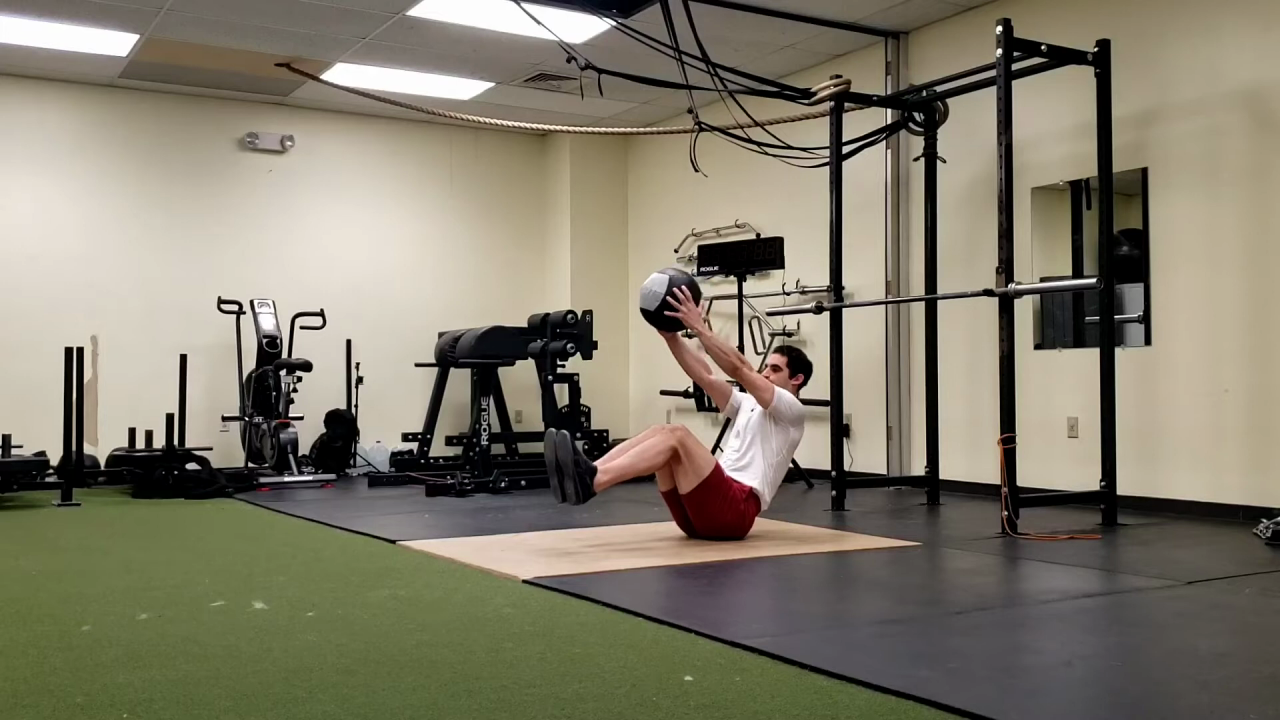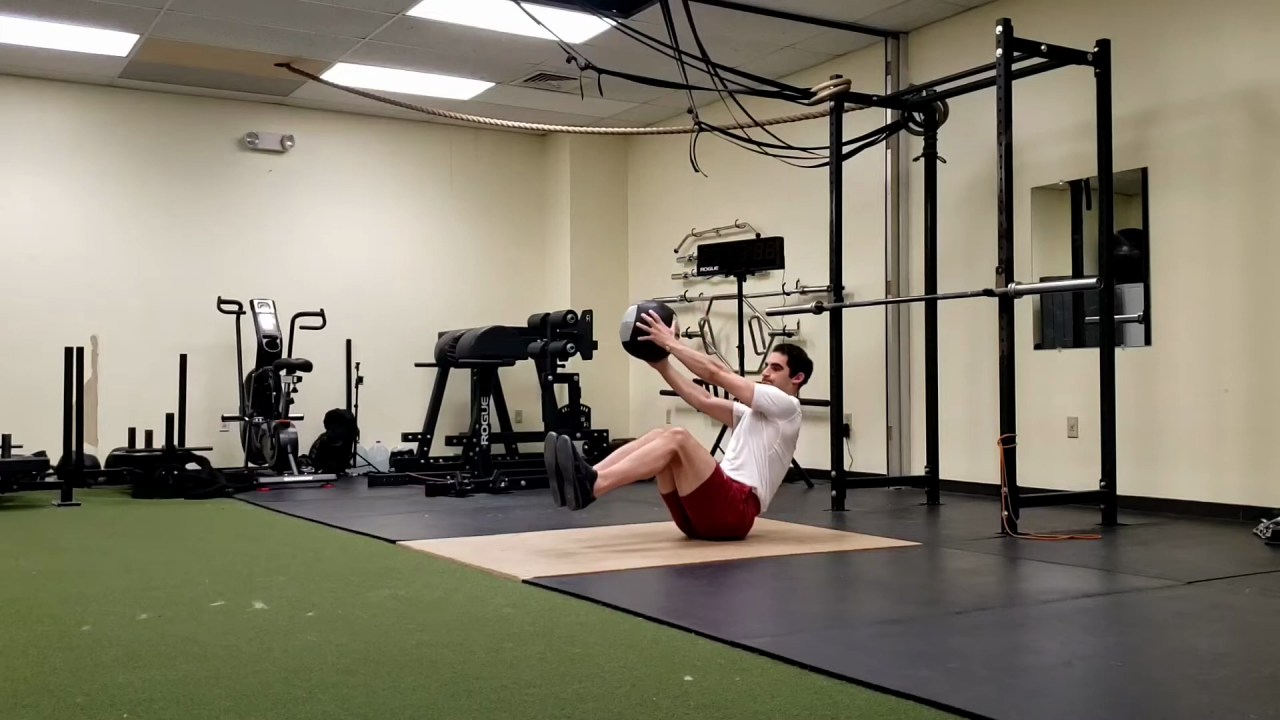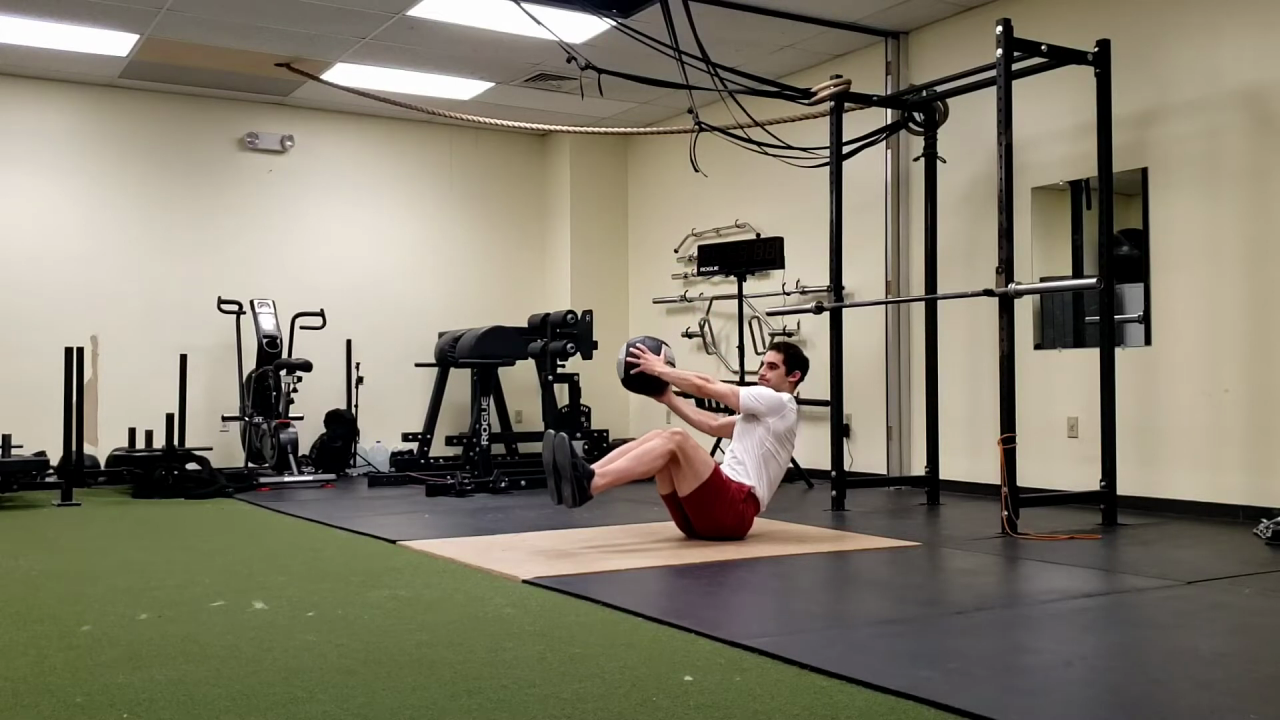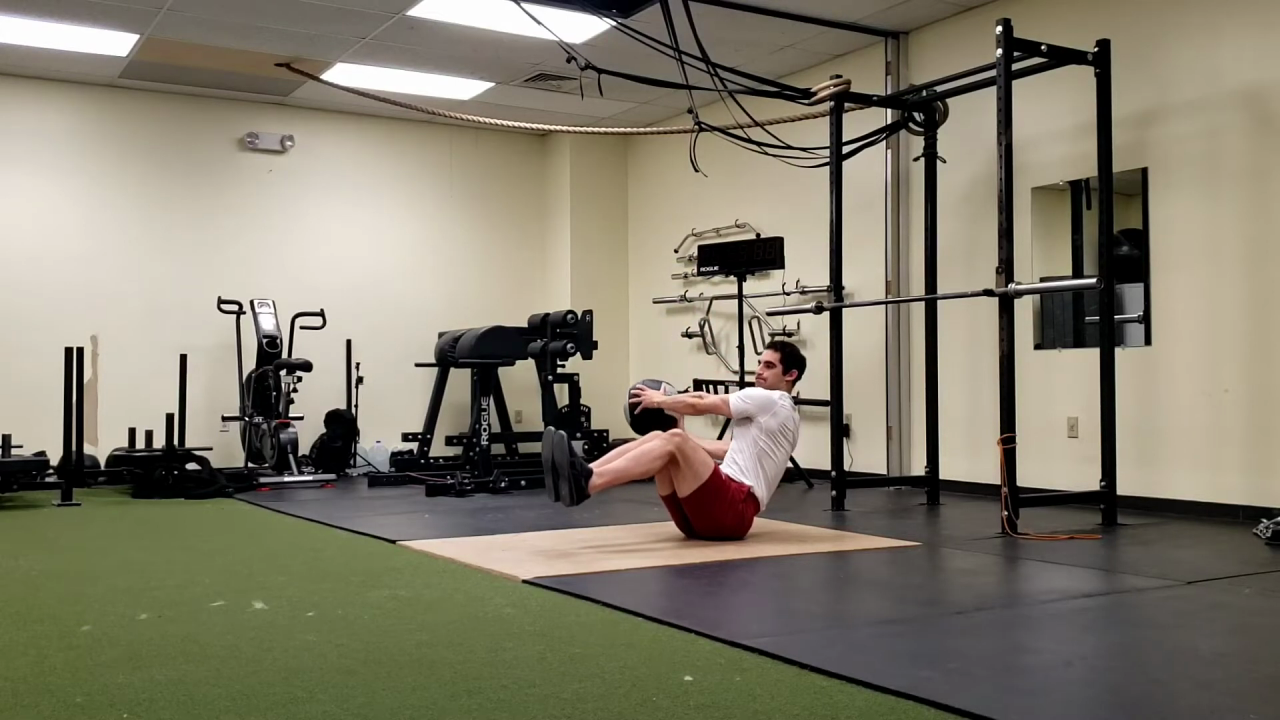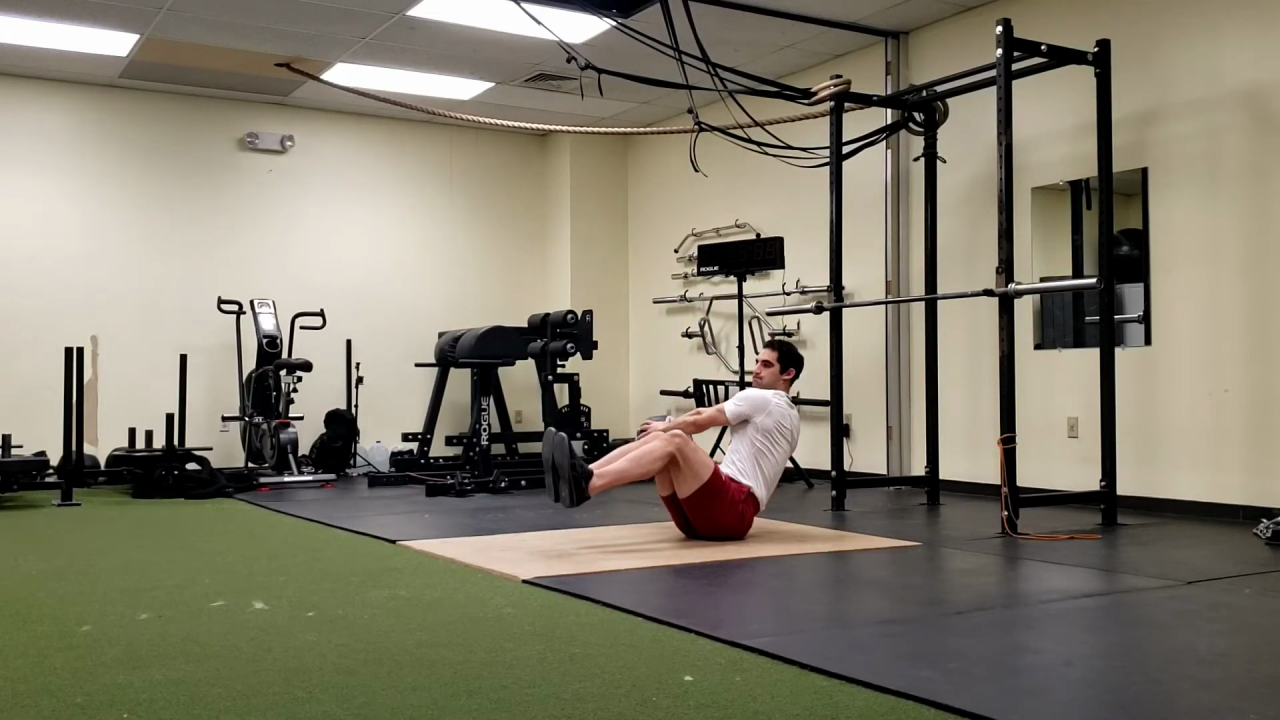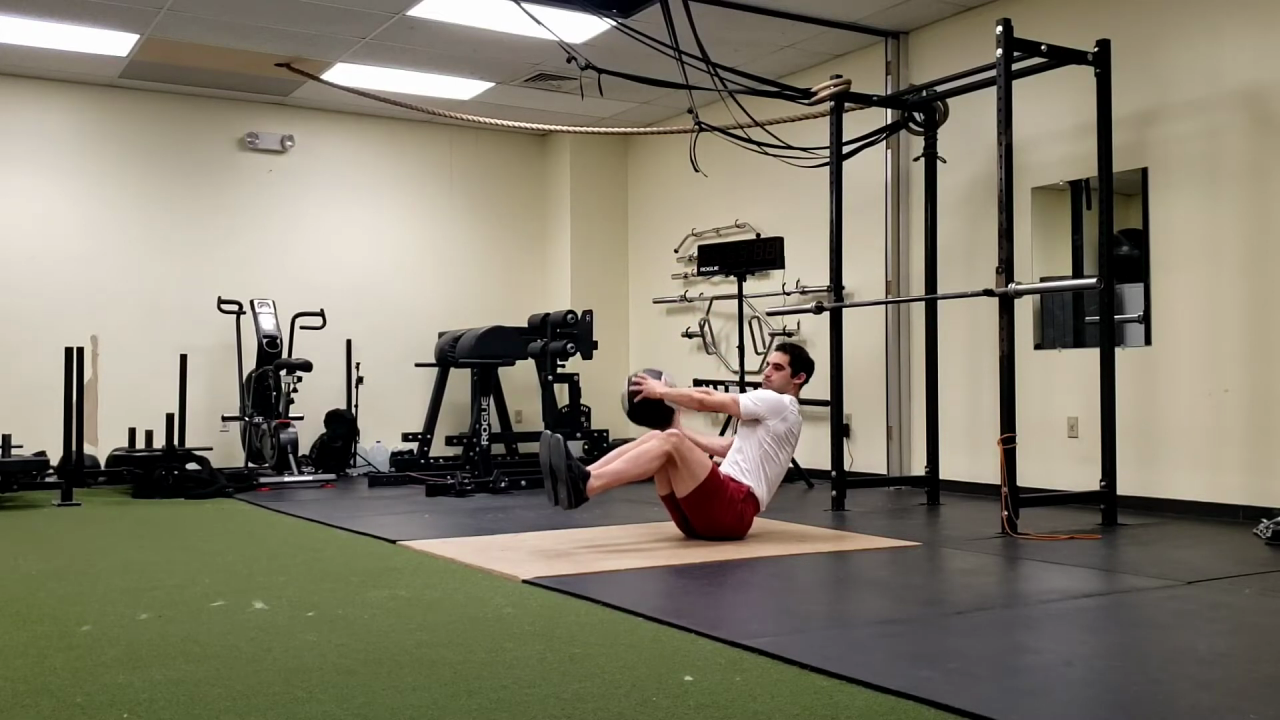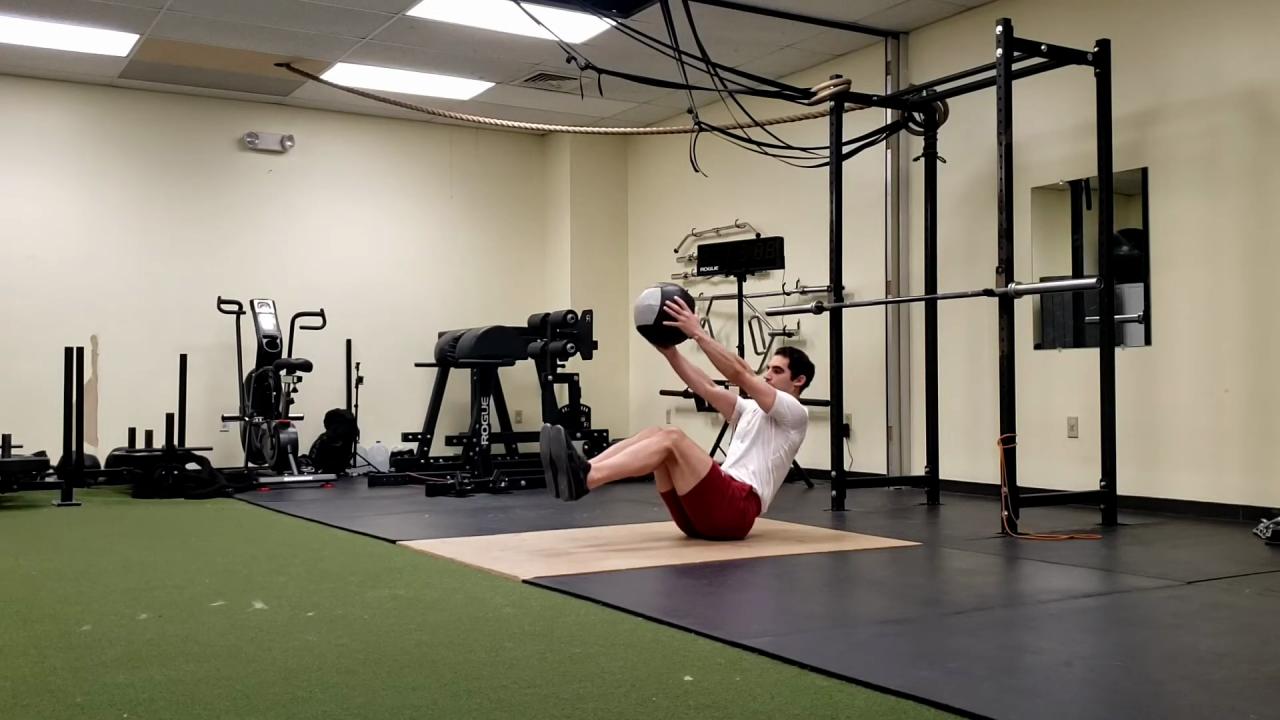
dt=0.7s
person 1, frame 1
left shoulder: (791, 413)
right shoulder: (749, 405)
left elbow: (739, 369)
right elbow: (705, 377)
left wrist: (698, 326)
right wrist: (670, 334)
left hip: (735, 510)
right hip: (702, 510)
left knee: (676, 435)
right knee: (662, 434)
left ankle: (590, 481)
right ankle: (587, 473)
person 1, frame 2
left shoulder: (786, 407)
right shoulder: (754, 413)
left elbow: (718, 374)
right elbow: (704, 401)
left wrist: (671, 343)
right wrist: (662, 364)
left hip: (734, 510)
right hip: (703, 509)
left knee: (677, 437)
right knee: (661, 436)
left ankle: (591, 486)
right ankle: (588, 477)
person 1, frame 3
left shoulder: (779, 404)
right shoulder: (761, 414)
left elbow: (707, 386)
right elbow: (715, 425)
left wrist: (660, 369)
right wrist: (668, 397)
left hip: (733, 510)
right hip: (712, 506)
left knee: (675, 438)
right knee: (659, 437)
left ankle: (588, 485)
right ankle: (584, 476)
person 1, frame 4
left shoulder: (770, 400)
right shoulder: (768, 411)
left elbow: (702, 403)
left wrist: (660, 400)
right wrist: (685, 438)
left hip: (732, 510)
left knee: (673, 441)
right knee: (658, 438)
left ankle: (586, 484)
right ankle: (584, 474)
person 1, frame 5
left shoulder: (762, 399)
right shoulder: (782, 414)
left elbow: (701, 420)
left wrist: (664, 426)
left hip: (732, 511)
left knee: (675, 440)
right knee: (658, 439)
left ankle: (586, 485)
right ankle: (583, 475)
person 1, frame 6
left shoulder: (777, 403)
right shoulder: (771, 413)
left elbow: (707, 400)
right elbow: (724, 448)
left wrist: (661, 391)
right wrist: (676, 426)
left hip: (732, 510)
right hip: (706, 509)
left knee: (672, 441)
right knee: (657, 437)
left ankle: (584, 487)
right ankle: (581, 477)
person 1, frame 7
left shoulder: (794, 414)
right shoulder: (753, 409)
left elbow: (739, 375)
right elbow: (707, 389)
left wrist: (697, 333)
right wrist: (668, 350)
left hip: (735, 509)
right hip: (706, 507)
left knee: (672, 438)
right knee: (657, 435)
left ankle: (583, 478)
right ankle: (581, 471)
